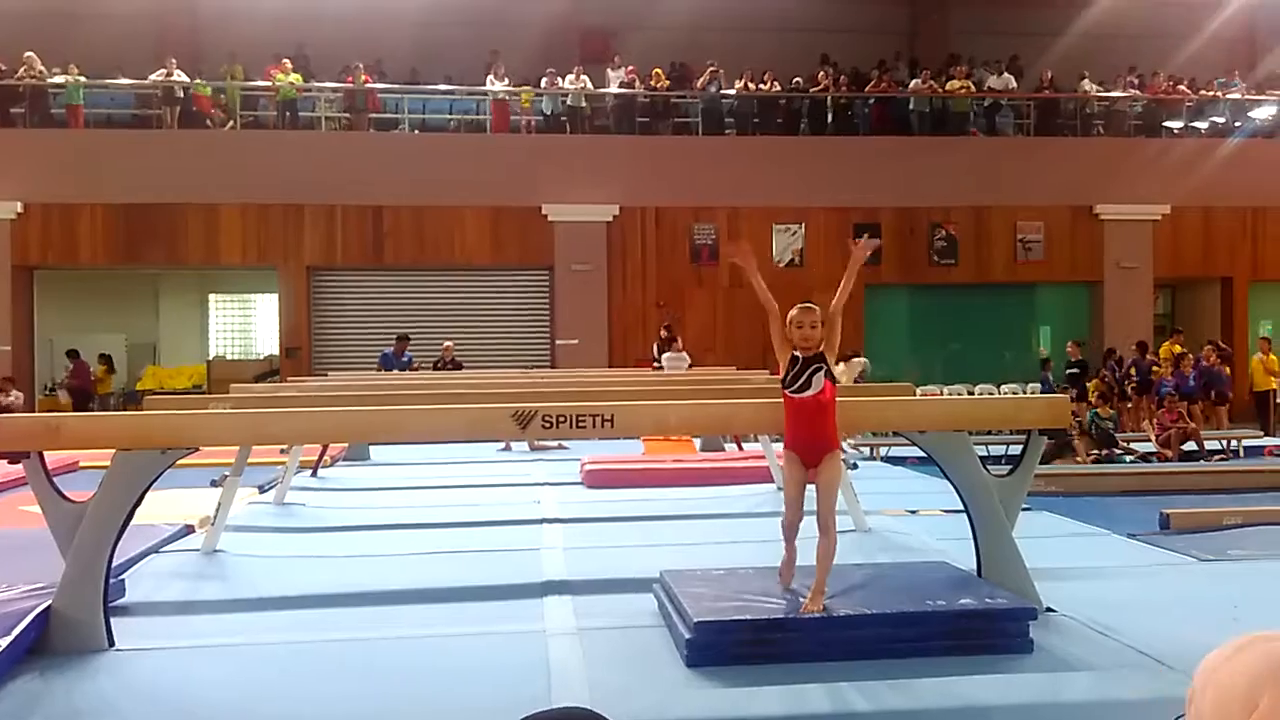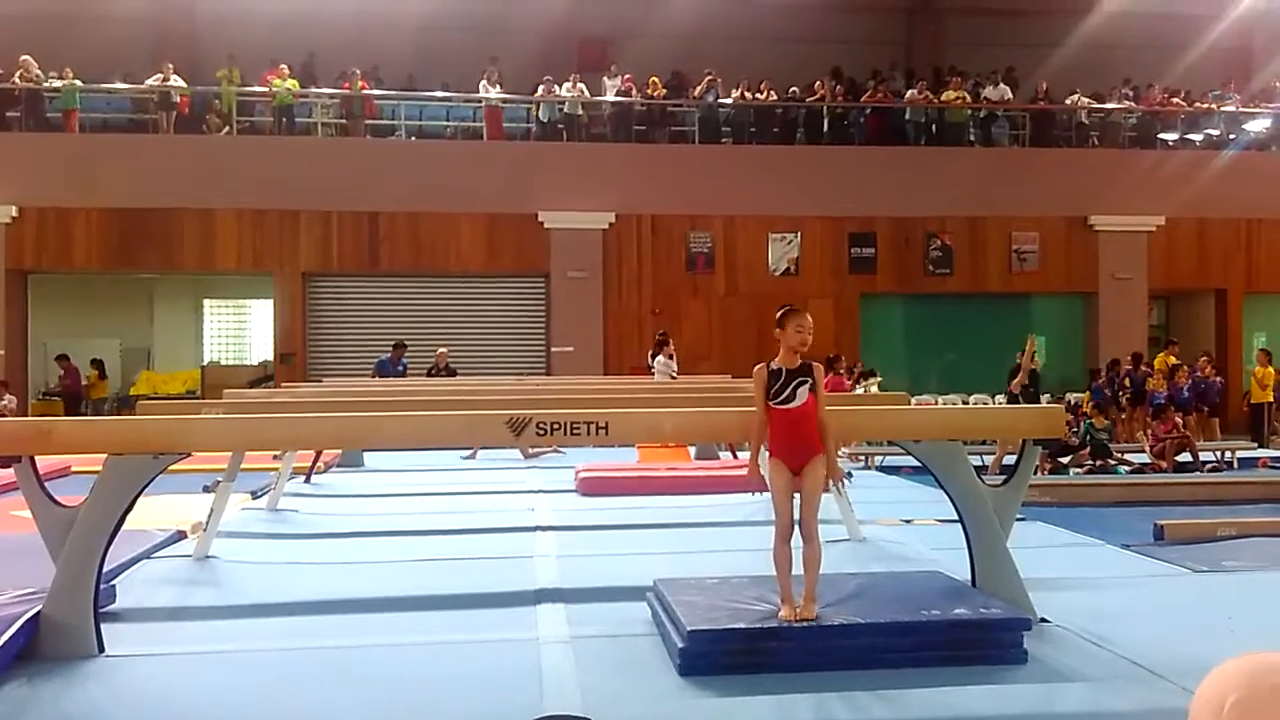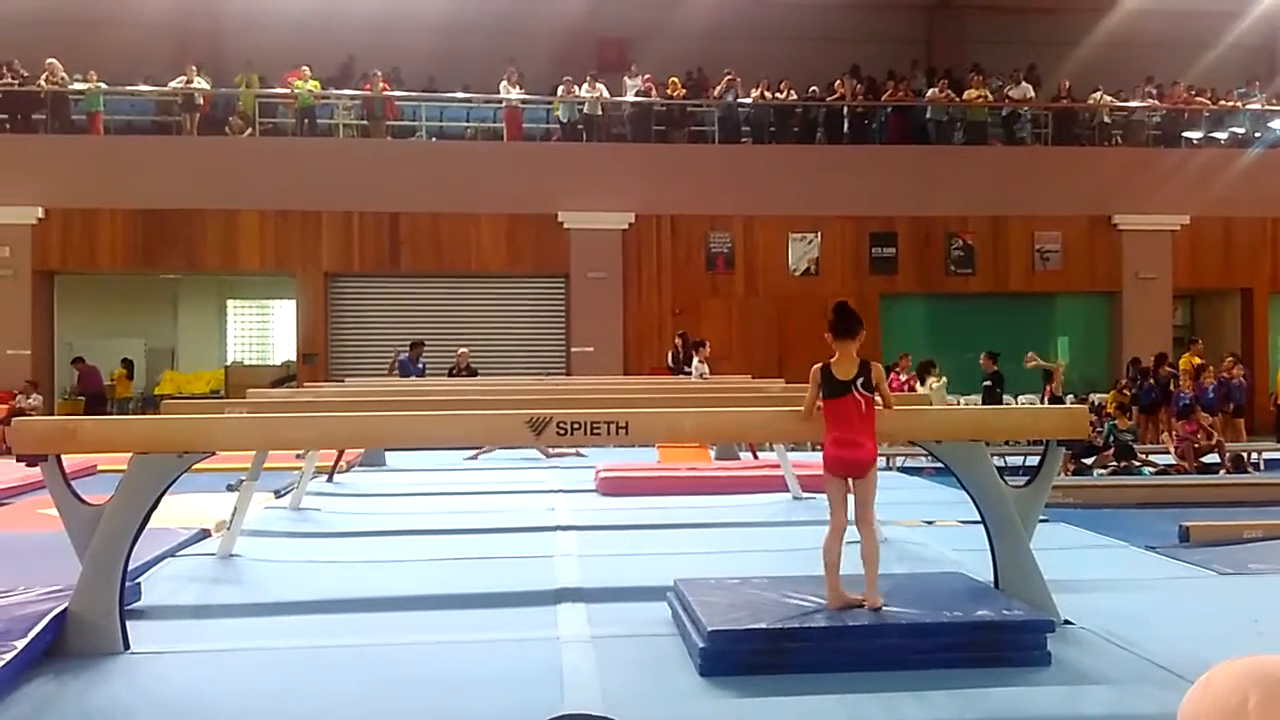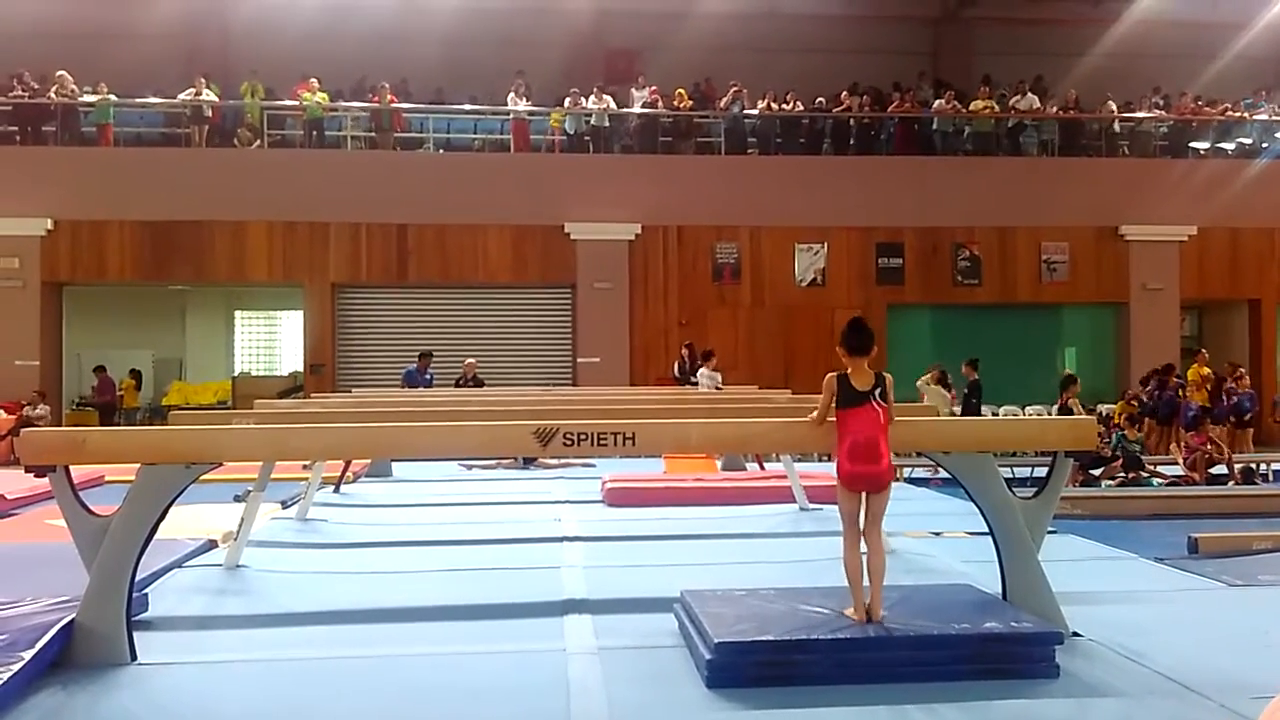
dt=1s
person 1, frame 1
left shoulder: (828, 357)
right shoulder: (786, 359)
left elbow: (837, 310)
right elbow: (772, 312)
left wrist: (852, 268)
right wrist: (753, 272)
left hip: (828, 451)
right hip: (794, 450)
left knee: (826, 519)
right knee: (792, 516)
left ankle: (819, 589)
right ankle: (789, 554)
person 1, frame 2
left shoulder: (815, 370)
right shoulder: (763, 372)
left elbow: (822, 419)
right elbow: (761, 420)
left wrist: (832, 461)
right wrist: (753, 462)
left hip: (812, 457)
right hip: (779, 459)
left knee: (809, 527)
right knee: (783, 528)
left ankle: (809, 598)
right ankle: (786, 599)
person 1, frame 3
left shoulder: (819, 371)
right shoulder: (874, 370)
left elbow: (808, 412)
right elbow: (889, 404)
left hip: (833, 455)
right hip: (863, 455)
left knee: (837, 523)
right knee: (866, 523)
left ankle: (835, 592)
right ankle: (872, 593)
person 1, frame 4
left shoulder: (834, 381)
right shoulder: (885, 381)
left elbow: (818, 420)
left wrist: (814, 414)
left hip: (850, 470)
right hip: (881, 469)
left knee: (851, 537)
right knee: (874, 535)
left ankle: (859, 608)
right ankle: (875, 605)
